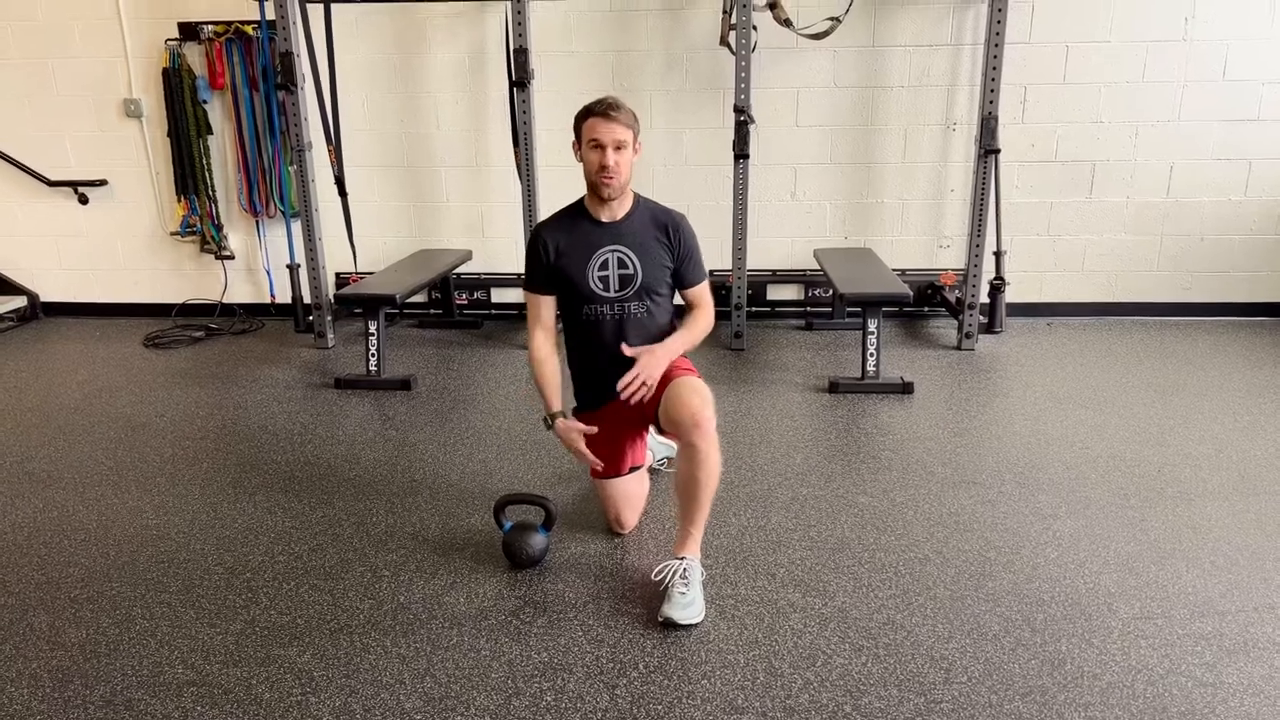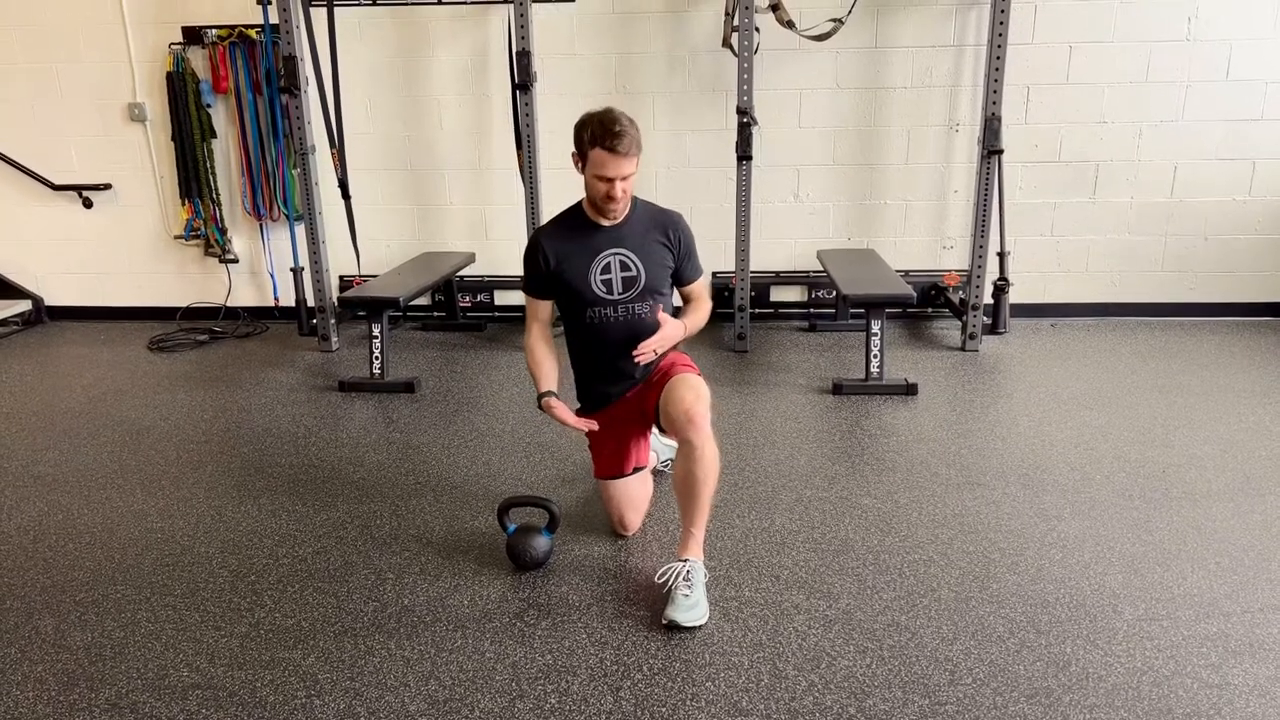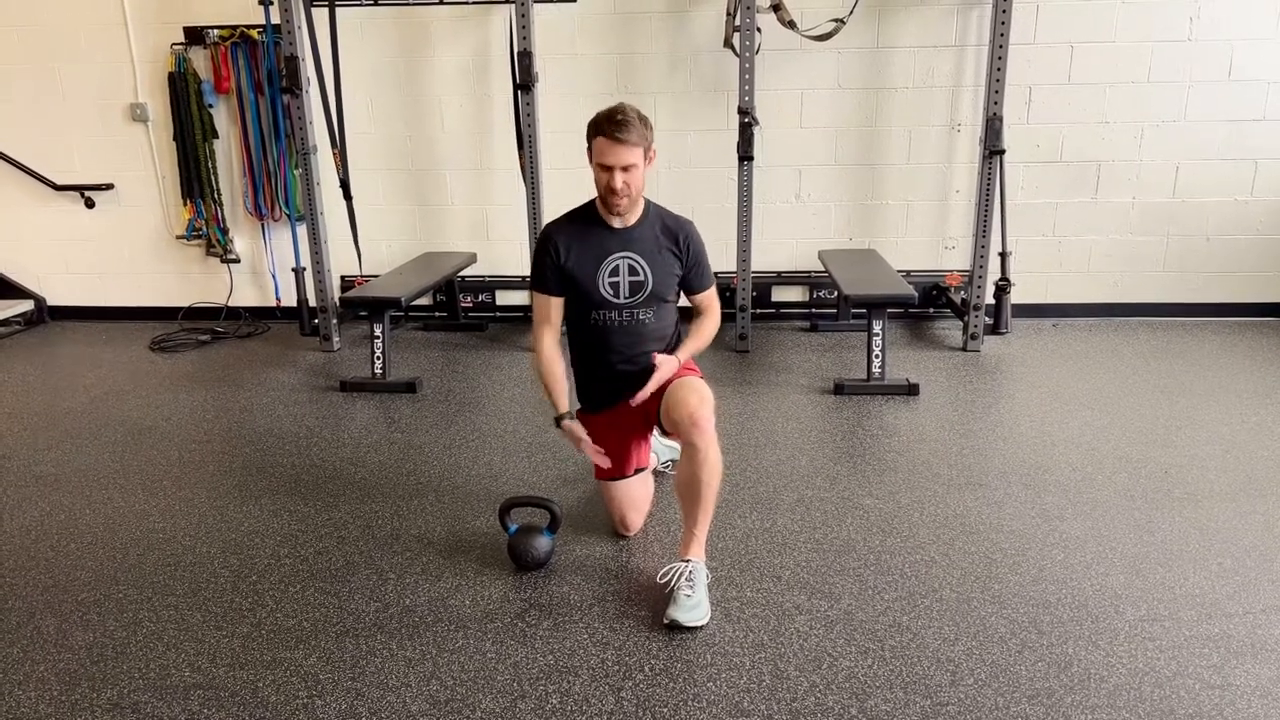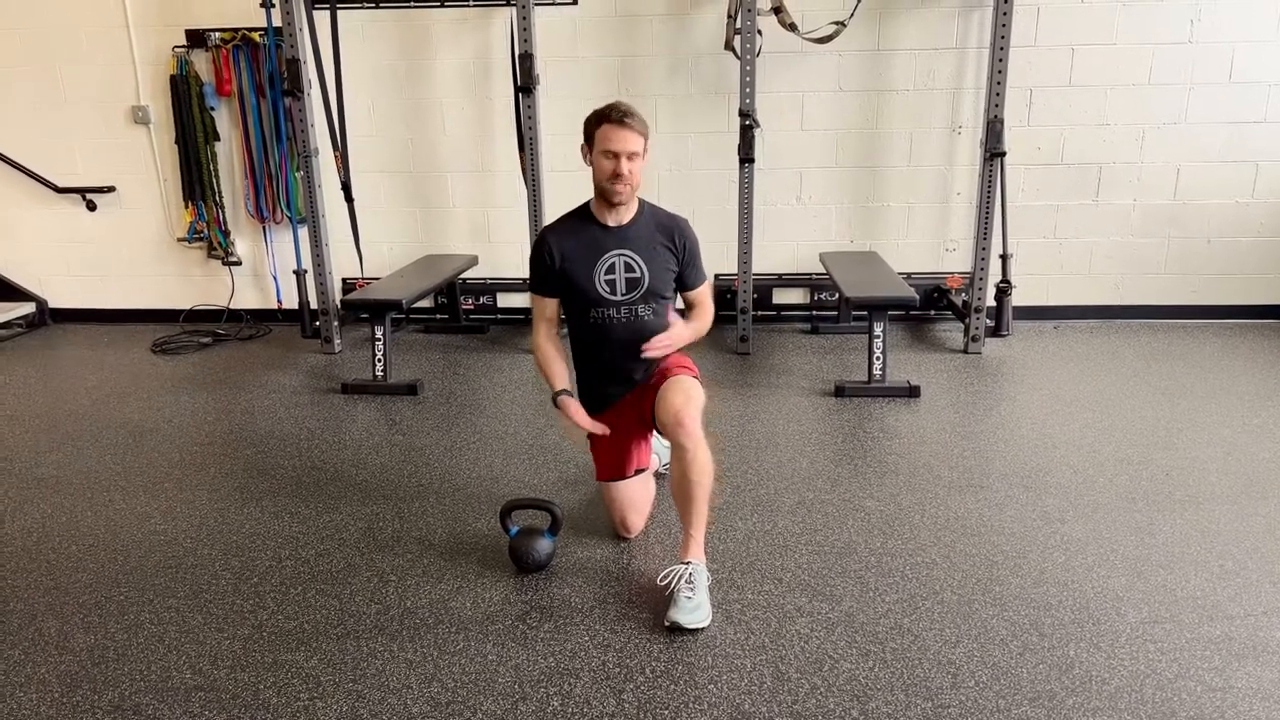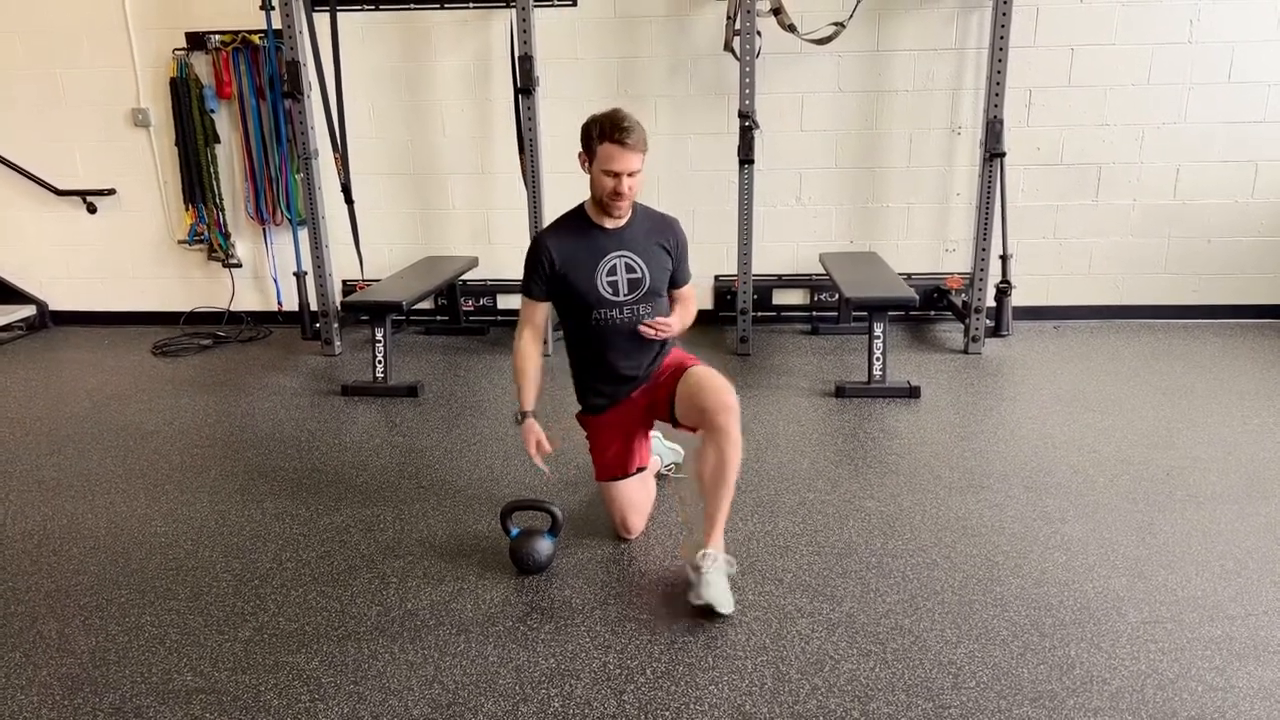
dt=1s
person 1, frame 1
left shoulder: (670, 227)
right shoulder: (550, 238)
left elbow: (703, 308)
right elbow: (541, 331)
left wrist: (666, 349)
right wrist: (556, 416)
left hip: (662, 370)
right hip: (598, 395)
left knee: (698, 422)
right knee: (622, 523)
left ankle: (688, 558)
right ankle: (647, 445)
person 1, frame 2
left shoulder: (668, 227)
right shoulder: (549, 243)
left elbow: (701, 300)
right elbow: (538, 326)
left wrist: (678, 328)
right wrist: (547, 393)
left hip: (663, 367)
right hip: (603, 395)
left knee: (693, 418)
right knee: (626, 524)
left ankle: (691, 561)
right ankle: (652, 448)
person 1, frame 3
left shoulder: (679, 234)
right shoulder: (559, 239)
left elbow: (709, 312)
right elbow: (546, 331)
left wrist: (676, 359)
right wrist: (563, 414)
left hip: (665, 376)
right hip: (604, 396)
left knee: (697, 419)
right knee: (627, 525)
left ankle: (692, 562)
right ankle: (652, 448)
person 1, frame 4
left shoulder: (674, 231)
right shoulder: (556, 241)
left elbow: (703, 307)
right elbow: (545, 327)
left wrist: (681, 335)
right wrist: (563, 394)
left hip: (665, 370)
right hip: (604, 393)
left knee: (684, 420)
right knee: (629, 527)
left ankle: (693, 563)
right ankle: (648, 454)
person 1, frame 5
left shoulder: (665, 231)
right shoulder: (552, 246)
right elbow: (530, 334)
left wrist: (677, 321)
right wrist: (527, 415)
left hip: (665, 367)
right hip: (606, 398)
left knee: (722, 404)
right knee: (629, 527)
left ankle: (711, 555)
right ankle: (652, 454)
